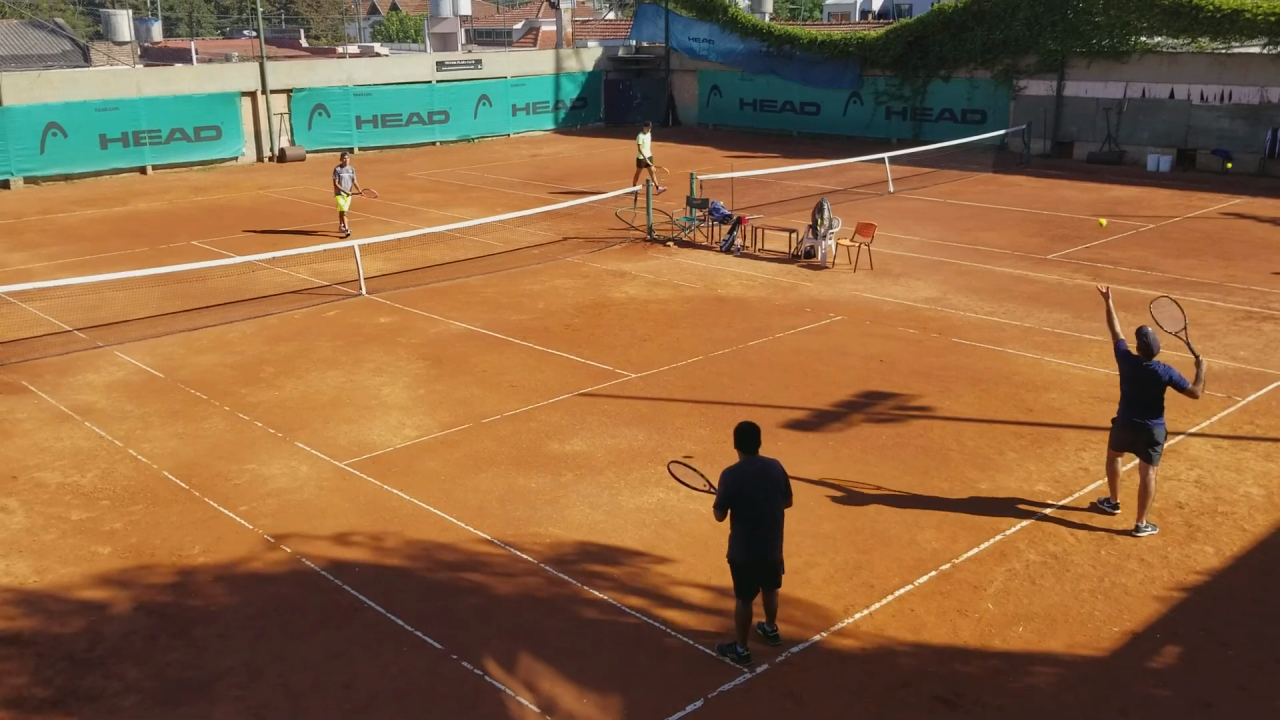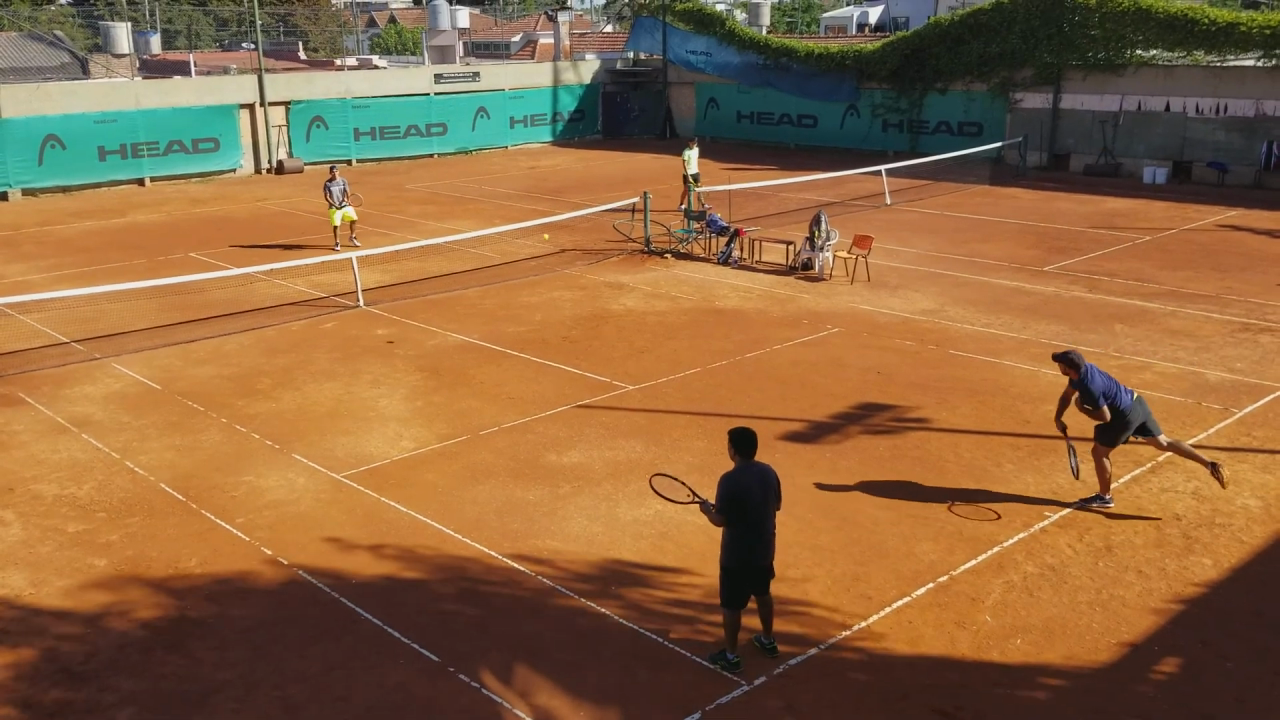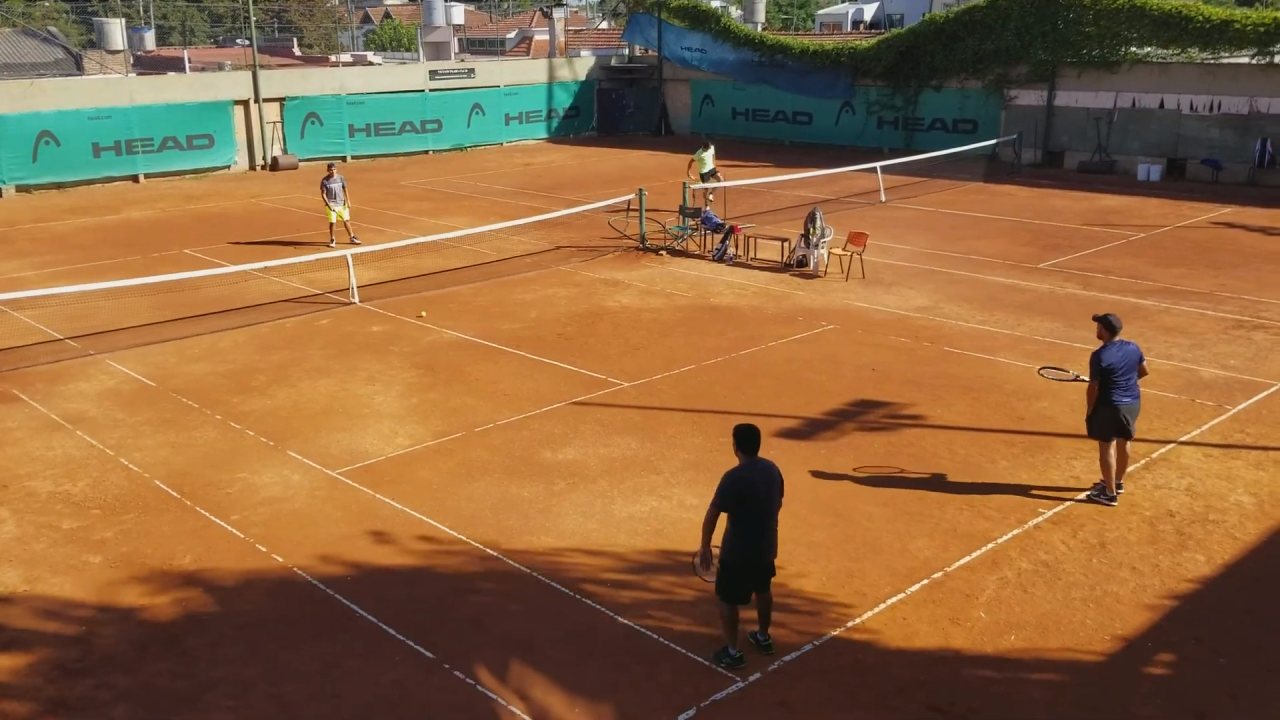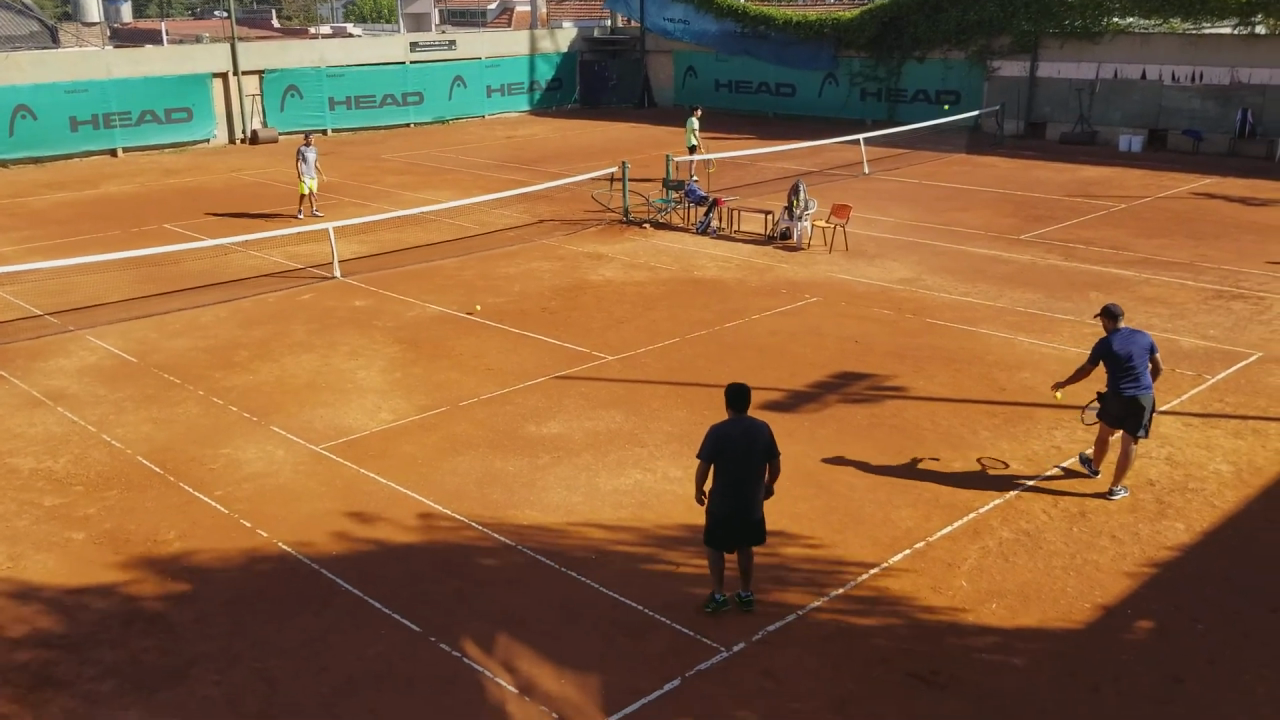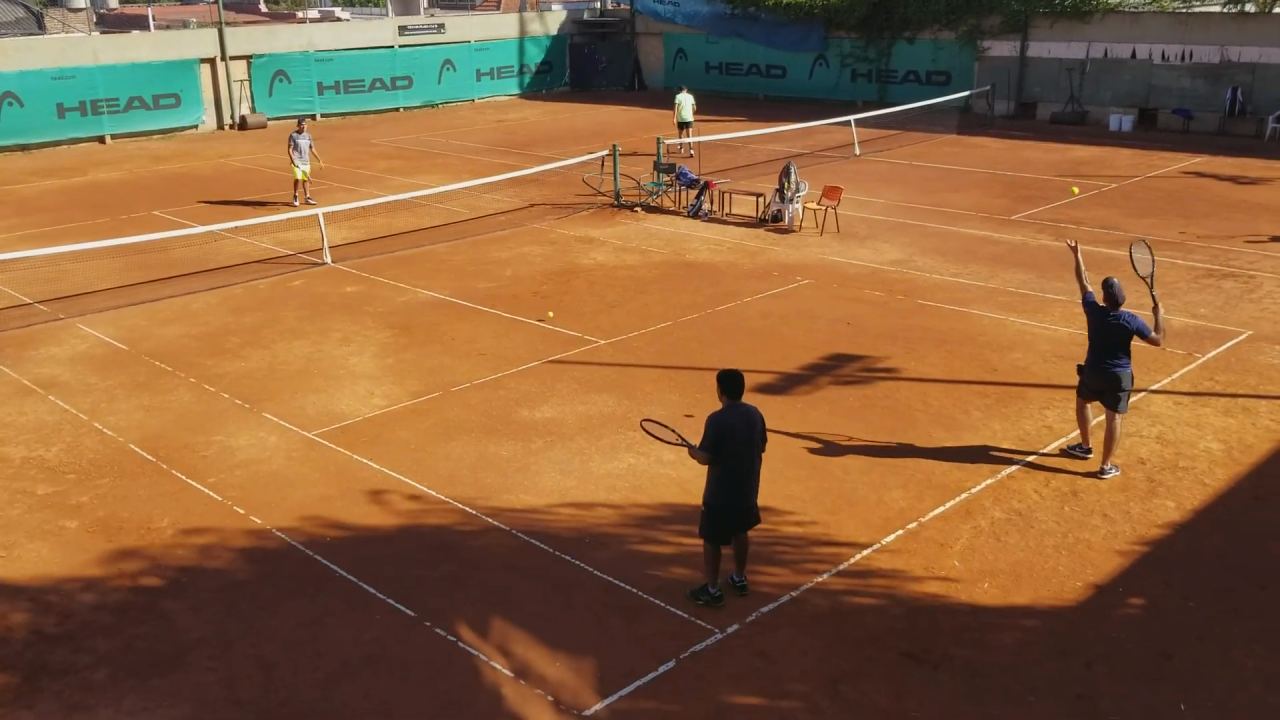
dt=1s
person 1, frame 1
left shoulder: (730, 475)
right shoulder: (776, 467)
left elbow: (719, 515)
right elbow: (787, 502)
left wrist: (720, 500)
left hip: (744, 548)
right hip: (772, 544)
left knee: (744, 598)
right knee: (770, 588)
left ankle: (741, 649)
right ankle: (771, 629)
person 1, frame 2
left shoulder: (729, 480)
right shoulder: (769, 473)
left elbow: (719, 520)
right elbow: (777, 506)
left wrist: (707, 510)
left hip: (736, 554)
right hip: (764, 549)
left knee: (731, 605)
right knee: (763, 595)
left ankle: (731, 656)
right ankle: (768, 641)
person 1, frame 3
left shoulder: (734, 477)
right shoulder: (772, 469)
left elbow: (712, 515)
left wrist: (704, 547)
left hip: (738, 550)
right hip: (766, 546)
left knee: (727, 598)
right knee: (763, 591)
left ankle: (732, 652)
right ankle: (763, 637)
person 1, frame 4
left shoulder: (717, 431)
right shoulder: (763, 429)
left elbow: (704, 467)
right elbow: (775, 465)
left wrist: (699, 490)
right wrist: (769, 485)
left hip: (722, 504)
right hip: (752, 503)
left knee: (714, 547)
right knee: (745, 547)
left ankle: (718, 595)
right ankle: (746, 594)
person 1, frame 5
left shoulder: (717, 419)
right shoulder: (755, 414)
left elbow: (705, 458)
right elbow: (761, 447)
left wrist: (693, 452)
left hip: (720, 492)
right hip: (747, 489)
left knee: (712, 539)
right knee: (740, 532)
left ankle: (712, 590)
right ankle: (740, 578)
person 2, frame 1
left shoulder: (1126, 361)
right shoulder: (1165, 372)
left elbow: (1115, 332)
right elbow: (1195, 393)
left wrist: (1108, 302)
right wrist: (1200, 368)
left hip: (1124, 425)
right hip: (1153, 429)
left knee: (1113, 456)
right knee: (1148, 474)
left ankle: (1113, 502)
right ankle: (1141, 523)
person 2, frame 2
left shoulder: (1089, 388)
right shoulder: (1080, 371)
left elbow: (1106, 418)
right elbow: (1067, 395)
left wrist: (1082, 409)
right wrist: (1058, 418)
left hip: (1125, 415)
right hip: (1135, 403)
left knee: (1099, 452)
right knee: (1164, 444)
left ankle: (1104, 496)
right ankle: (1211, 465)
person 2, frame 3
left shoulder: (1099, 356)
right shoulder: (1133, 348)
left elbow: (1093, 388)
right elbow: (1144, 371)
left wrist: (1090, 410)
left hip: (1111, 406)
right hip: (1133, 403)
left knee: (1107, 448)
right knee: (1124, 443)
left ankle: (1109, 493)
right ankle: (1117, 482)
person 2, frame 4
left shoulder: (1104, 343)
right shoulder: (1144, 337)
left elbow: (1085, 370)
right elbow: (1158, 368)
left wrist: (1064, 383)
left hip: (1117, 397)
right hip: (1144, 397)
left knee: (1105, 434)
right knee: (1130, 443)
left ankle: (1094, 467)
right ankle: (1115, 488)
person 2, frame 5
left shoulder: (1094, 312)
right shoulder: (1131, 321)
left elbow: (1083, 283)
right elbow: (1158, 340)
left wrist: (1076, 255)
right wrist: (1159, 314)
left hip: (1092, 372)
right hip: (1120, 375)
left knee: (1083, 403)
right knee: (1114, 418)
left ankle: (1085, 447)
right ankle: (1106, 466)
